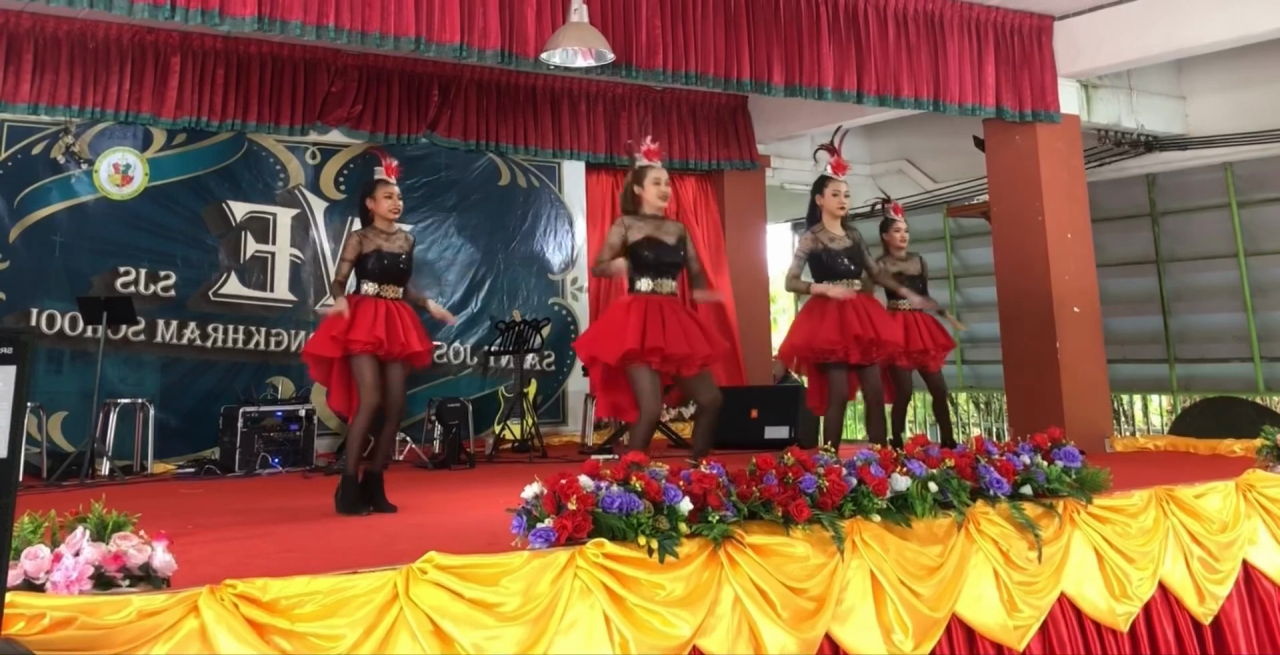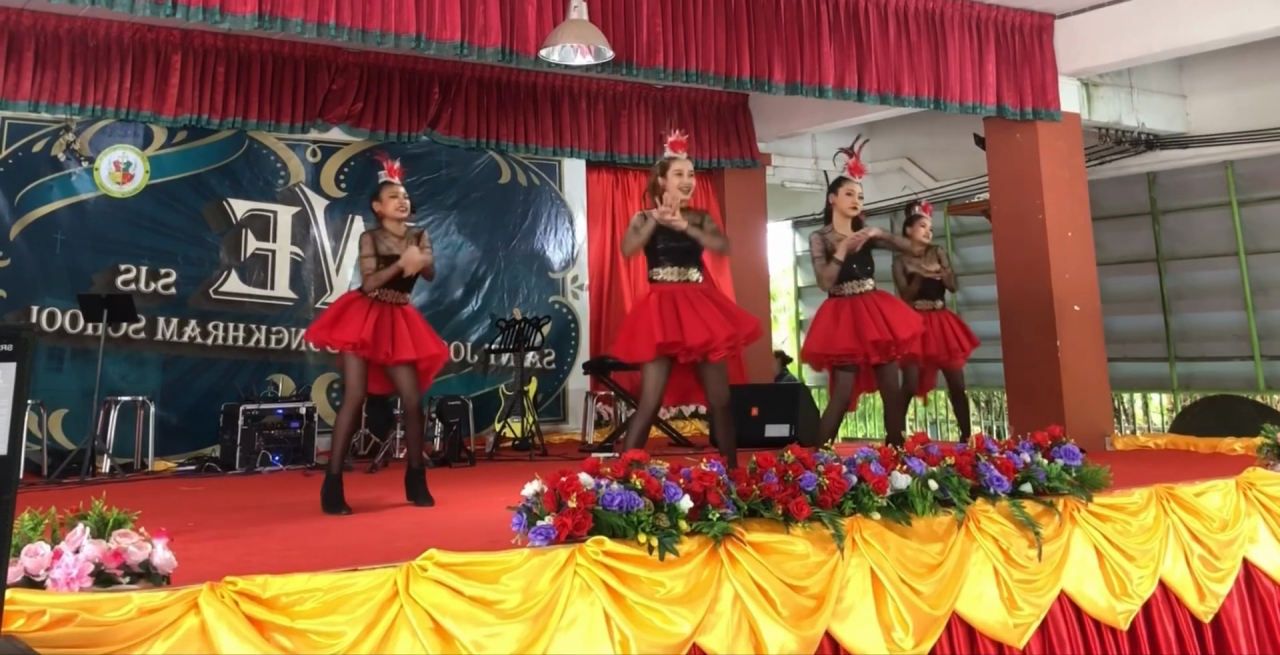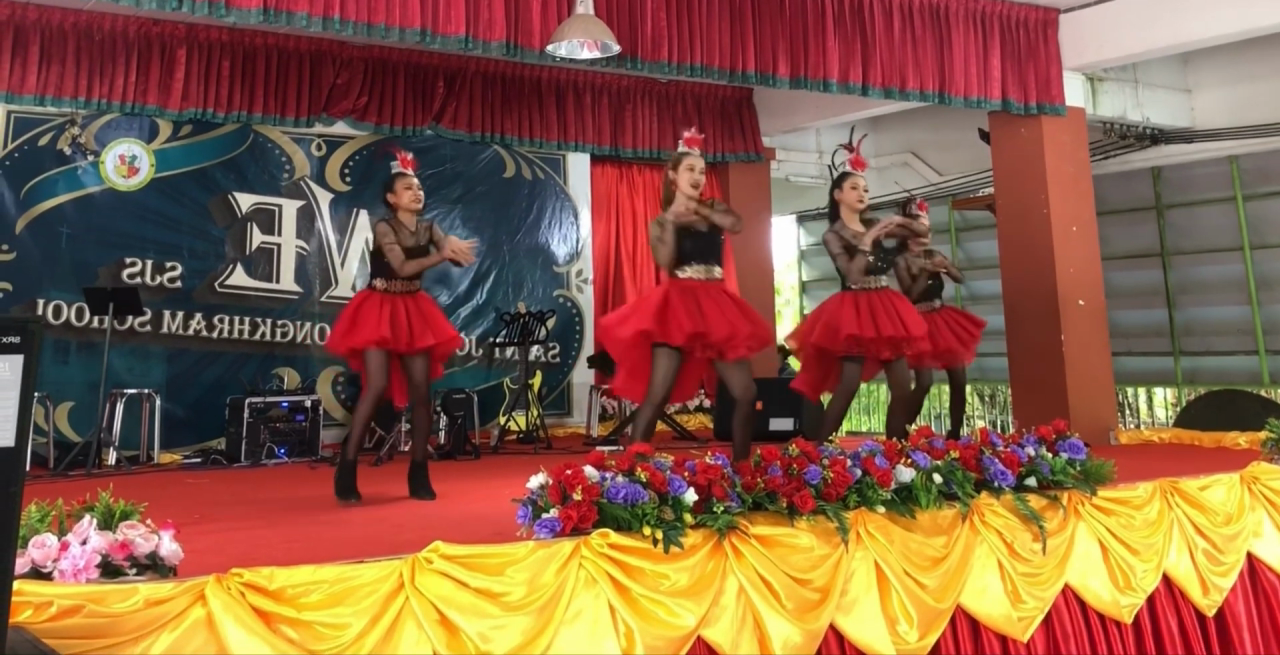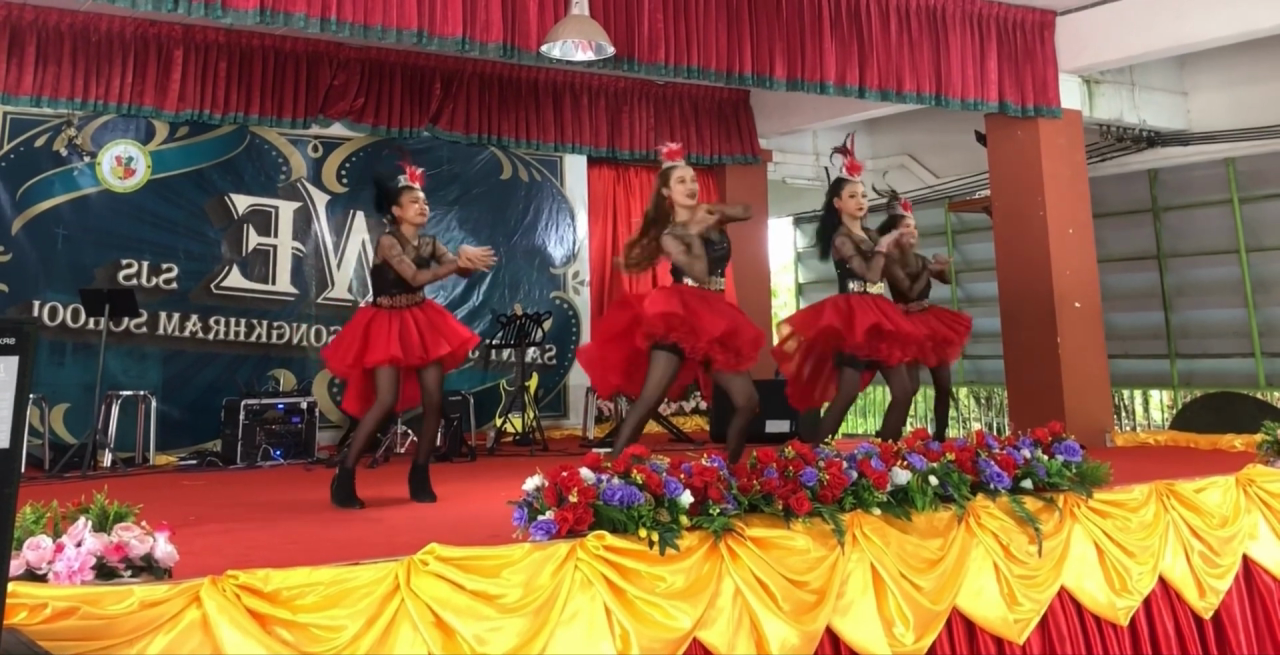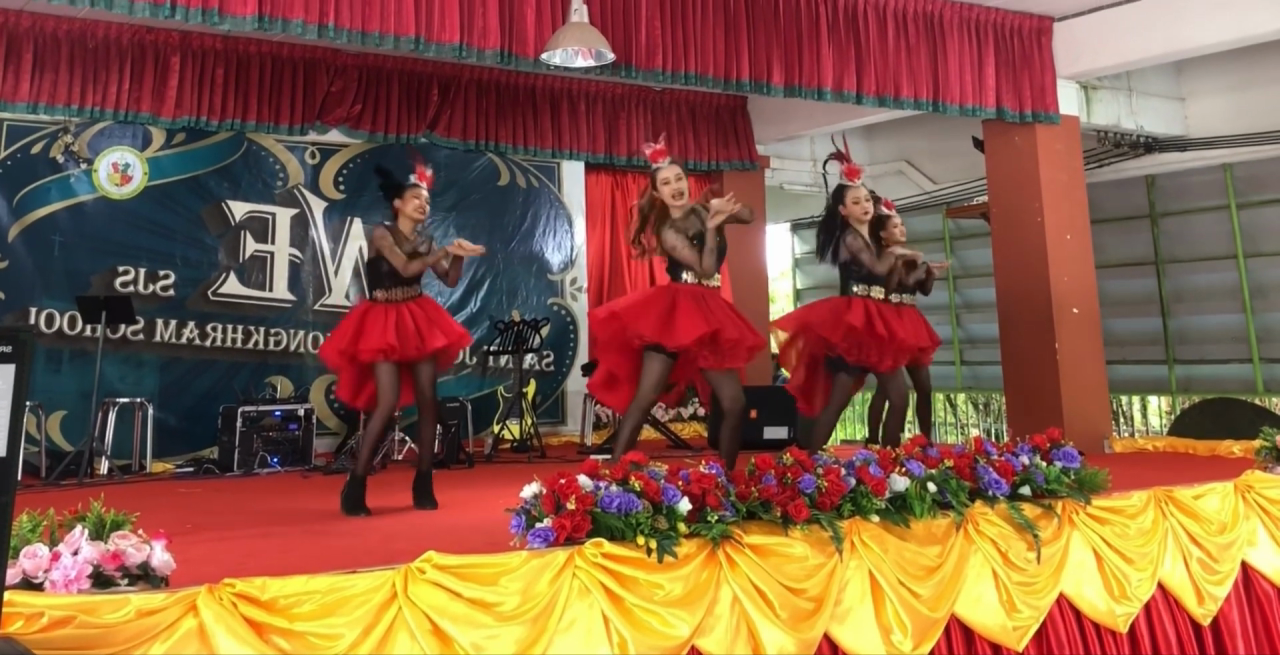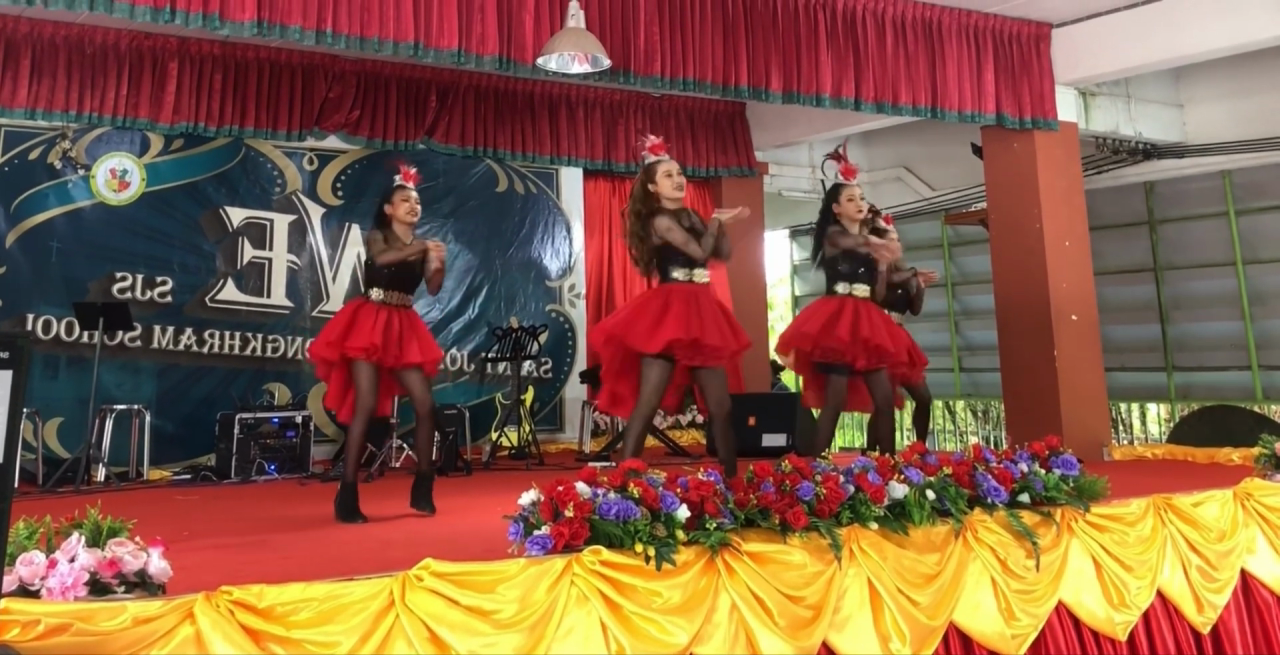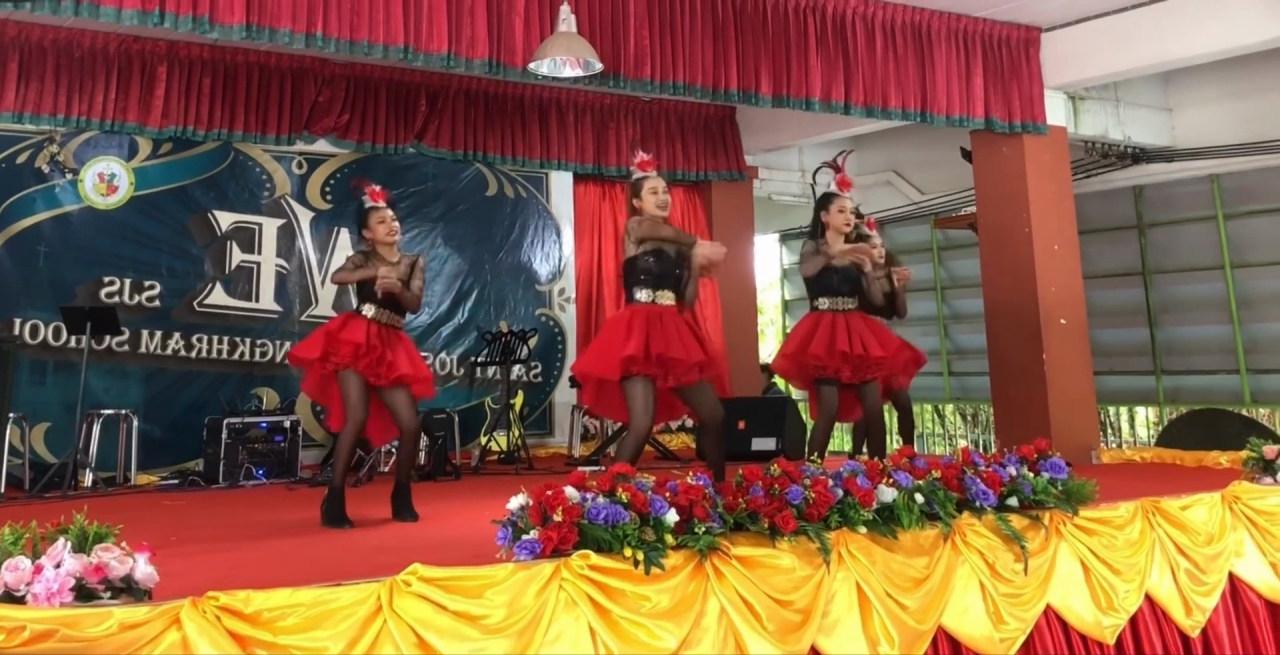
dt=0.7s
person 1, frame 1
left shoulder: (407, 240)
right shoulder: (359, 238)
right elbow: (338, 281)
left wrist: (428, 303)
right wrist: (340, 301)
left hip: (397, 324)
right hip: (362, 323)
left knee: (395, 405)
right knee: (371, 401)
left ankle: (374, 483)
right ankle: (348, 488)
person 1, frame 2
left shoulder: (419, 236)
right shoulder: (369, 239)
left elbow: (429, 274)
right elbow: (369, 283)
left wrist: (419, 257)
right wrist: (400, 263)
left hip: (399, 323)
right hip: (364, 318)
left knee: (412, 402)
right knee: (354, 397)
left ankle: (416, 480)
right ankle: (332, 483)
person 1, frame 3
left shoulder: (429, 227)
right shoulder: (384, 227)
left elbow: (459, 257)
right elbow: (402, 267)
left wrist: (457, 249)
right wrist: (444, 252)
left hip: (414, 313)
right hip: (381, 311)
left knee: (421, 394)
right knee: (376, 387)
left ankle: (418, 475)
right ankle: (346, 469)
person 1, frame 4
left shoulder: (429, 243)
right shoulder: (388, 241)
left elbow: (459, 270)
right elbow: (415, 277)
left wrist: (467, 257)
right wrist: (459, 261)
left hip: (421, 324)
right hip: (388, 324)
left knee: (433, 402)
right knee: (385, 403)
left ankle: (419, 476)
right ankle: (345, 476)
person 1, frame 5
left shoulder: (426, 242)
right shoulder: (381, 234)
left elbow: (450, 281)
right elbow: (406, 269)
left wrist: (457, 255)
right wrist: (446, 252)
left hip: (416, 319)
right hip: (381, 320)
left knee: (427, 400)
right knee: (387, 403)
left ankle: (423, 482)
right ankle: (355, 485)
person 1, frame 6
left shoulder: (424, 246)
right shoulder: (378, 237)
left elbow: (434, 288)
right elbow: (381, 257)
left wrist: (438, 263)
right wrist: (420, 248)
left hip: (404, 328)
right hip: (369, 324)
left knee: (425, 405)
right knee: (366, 406)
left ankle: (423, 486)
right ankle: (347, 492)
person 1, frame 7
left shoulder: (413, 262)
right shoulder: (363, 259)
left elbow: (416, 305)
right elbow: (337, 277)
left wrist: (393, 285)
right wrist: (374, 275)
left hip: (392, 348)
right hip: (355, 339)
left knee: (410, 425)
right knee: (356, 419)
left ankle: (401, 496)
right ankle: (334, 498)
person 2, frame 1
left shoulder: (679, 230)
right shoulder: (625, 226)
left elbow: (697, 276)
right elbow: (598, 266)
left wrist: (703, 291)
right wrist: (613, 266)
left hip: (673, 320)
right hip: (636, 320)
left knee: (711, 401)
right knee: (651, 410)
person 2, frame 2
left shoulder: (700, 218)
right shoulder: (645, 218)
left elbow: (722, 246)
right elbow: (627, 250)
left wrist: (683, 224)
right wrist: (657, 217)
left hip: (701, 309)
right hip: (661, 311)
left knee: (720, 401)
right knee: (650, 402)
left ankle: (732, 473)
person 2, frame 3
left shoulder: (713, 208)
right shoulder: (660, 220)
left elbow: (735, 225)
right elbow: (665, 263)
left wrist: (696, 209)
right wrist: (672, 215)
left hip: (716, 307)
right hip: (676, 304)
left knee: (746, 394)
right knee: (656, 396)
person 2, frame 4
left shoulder: (710, 214)
right shoulder: (669, 236)
left elbow: (743, 211)
right elbow: (700, 275)
left wrist: (713, 214)
right wrist: (695, 233)
left hip: (716, 322)
right hip: (679, 316)
left knee: (748, 401)
right knee: (649, 399)
person 2, frame 5
left shoulder: (705, 209)
right shoulder: (666, 231)
left elbow: (747, 215)
right elbow: (701, 267)
left wrist: (720, 208)
right wrist: (712, 225)
left hip: (712, 316)
right hip: (675, 311)
left knee: (735, 405)
right knee: (642, 402)
person 2, frame 6
left shoulder: (691, 216)
right shoulder: (660, 221)
left elbow: (721, 255)
right elbow: (700, 252)
left wrist: (721, 223)
right wrist: (715, 224)
left hip: (701, 313)
right hip: (667, 311)
left knee: (721, 409)
right knee: (646, 407)
left ankle: (731, 481)
person 2, frame 7
left shoulder: (676, 244)
right shoulder: (634, 228)
left elbow: (687, 301)
right elbow: (657, 226)
left wrist: (699, 263)
right wrist: (694, 244)
left hip: (674, 332)
right hip: (638, 333)
left knee: (714, 417)
right knee: (642, 425)
person 3, frame 1
left shoulder: (855, 237)
right shoulder: (811, 237)
left elbow: (876, 273)
right elbow: (791, 281)
left wrist: (907, 293)
right wrist: (824, 289)
left hip: (861, 317)
right hip: (828, 317)
left knee: (874, 395)
right knee: (836, 397)
person 3, frame 2
left shoulder: (866, 234)
right shoulder: (819, 237)
left elbow: (909, 247)
right elbow: (825, 283)
left wrist: (875, 235)
right wrist: (842, 250)
left hip: (876, 314)
right hip: (842, 315)
left knee: (892, 395)
right knee: (841, 398)
person 3, frame 3
left shoulder: (875, 224)
right shoulder: (833, 233)
left elbow: (921, 231)
right elbow: (855, 276)
left wrist: (900, 223)
right wrist: (867, 240)
left hip: (885, 309)
right hip: (854, 310)
left knee: (902, 388)
right knee: (846, 389)
person 3, frame 4
left shoulder: (869, 235)
right shoulder: (841, 238)
right elbow: (871, 274)
left wrist: (894, 239)
right wrist: (884, 245)
left hip: (877, 316)
right hip: (853, 317)
left knee: (903, 392)
right knee: (846, 394)
person 3, frame 5
left shoulder: (872, 241)
right shoulder: (848, 238)
left elbow: (888, 284)
right elbow: (879, 268)
left wrist: (898, 258)
right wrist: (900, 253)
left hip: (876, 321)
right hip: (851, 321)
left knee: (899, 398)
right knee: (836, 400)
person 3, frame 6
left shoulder: (865, 246)
right shoulder: (834, 234)
left elbow: (878, 292)
right elbow: (849, 242)
left wrist: (880, 260)
right wrist: (878, 243)
left hip: (865, 323)
right hip: (836, 320)
left knee: (885, 399)
right knee: (833, 402)
person 3, frame 7
left shoulder: (855, 256)
right shoulder: (812, 247)
left elbow: (877, 300)
right elbow: (807, 271)
left wrist: (866, 266)
right wrist: (844, 249)
left hip: (856, 333)
right hip: (823, 333)
left knee: (874, 408)
right knee: (828, 411)
person 4, frame 1
left shoulder: (918, 260)
right shoulder: (883, 264)
right wrist: (886, 300)
left hip: (921, 326)
right hip: (897, 327)
left knee: (939, 388)
right knee: (903, 392)
left ankle: (948, 440)
right ankle: (897, 443)
person 4, frame 2
left shoulder: (938, 253)
right shoulder: (900, 261)
left elbow: (952, 286)
right elbow: (906, 295)
left wrist: (939, 273)
right wrist: (921, 274)
left hip: (942, 323)
left knee: (957, 387)
right knee: (910, 387)
left ankle: (966, 438)
person 4, frame 3
left shoulder: (935, 255)
right shoulder: (902, 261)
left elbow: (960, 279)
right elbow: (911, 294)
left wrist: (945, 267)
right wrist: (927, 271)
left hip: (945, 321)
left knee: (959, 383)
right knee: (924, 385)
left ankle: (955, 433)
person 4, frame 4
left shoulder: (919, 258)
right shoulder: (891, 260)
left elbow: (947, 279)
right elbow: (909, 291)
left wrist: (941, 266)
right wrist: (927, 271)
left hip: (932, 322)
right hip: (910, 324)
left knee: (944, 387)
right knee: (910, 387)
left ankle: (939, 437)
person 4, frame 5
left shoulder: (908, 256)
left elbow: (925, 290)
right elbow: (904, 280)
left wrist: (932, 272)
right wrist: (926, 269)
left hip: (910, 320)
left knee: (924, 387)
right knee: (886, 387)
left ankle: (926, 442)
person 4, frame 6
left shoulder: (905, 274)
right shoulder: (877, 266)
left elbow: (915, 310)
right elbow: (888, 278)
left wrist: (920, 288)
right wrist: (916, 275)
left hip: (899, 339)
left knee: (924, 398)
person 4, frame 7
left shoulder: (891, 275)
left elbow: (901, 313)
left wrist: (899, 288)
right wrist: (888, 278)
left hip: (888, 345)
left knee: (903, 405)
right ankle: (856, 457)
